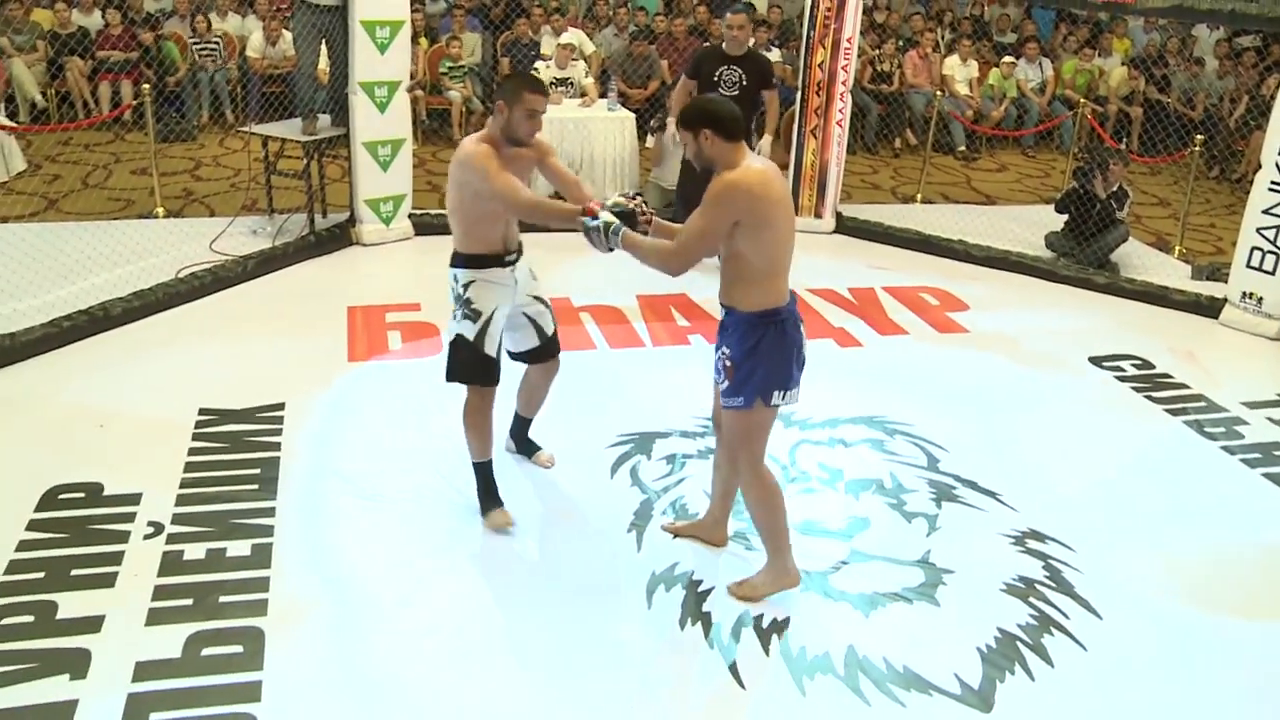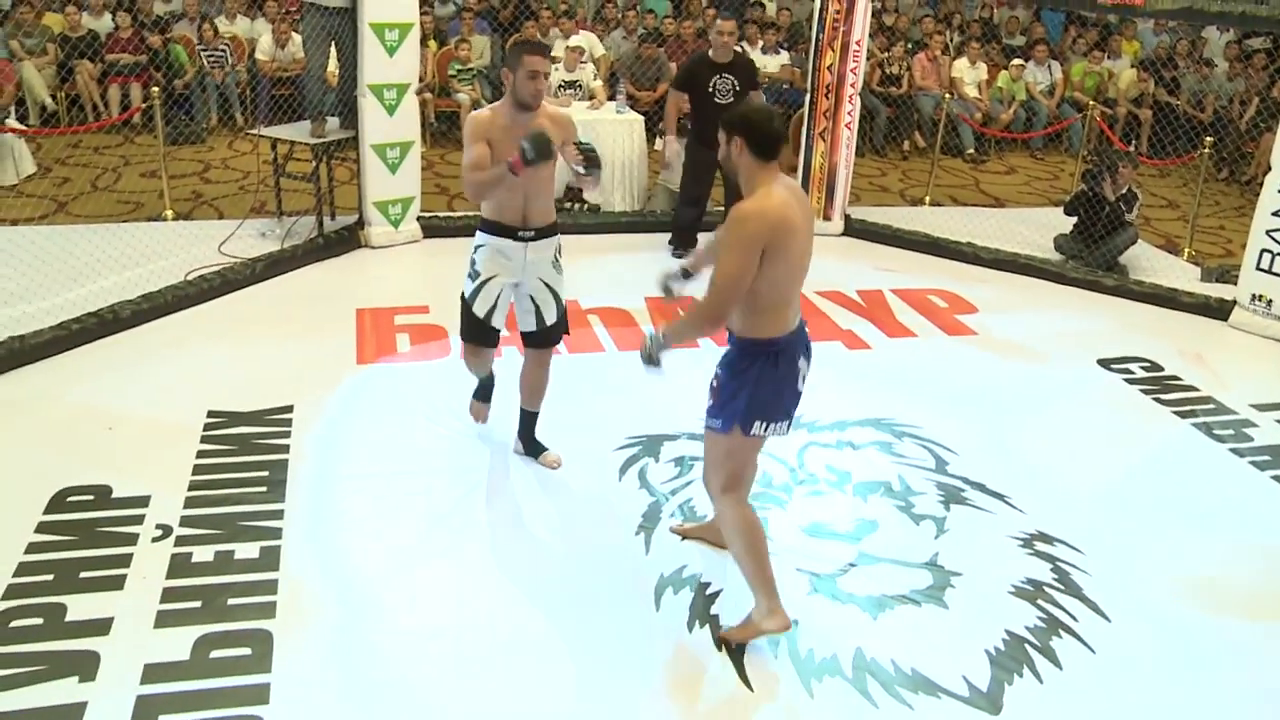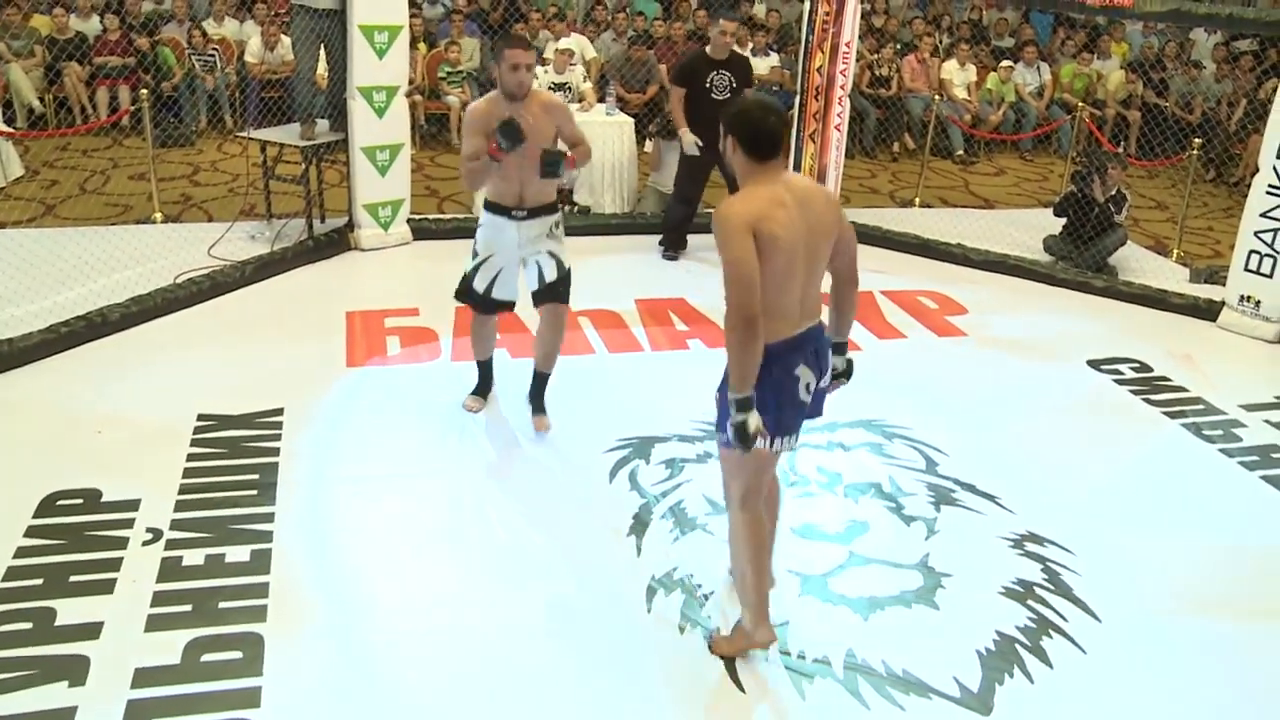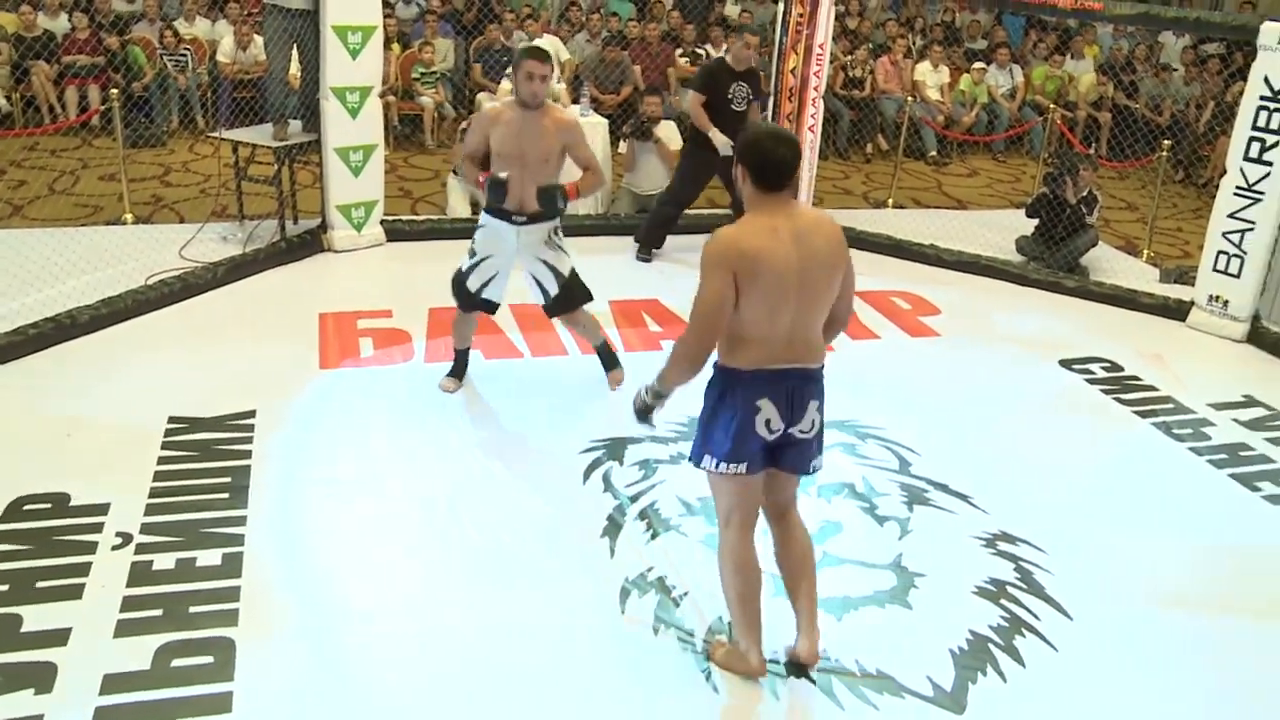
dt=0.3s
person 1, frame 1
left shoulder: (734, 185)
right shoulder: (757, 171)
left elbow: (677, 260)
right elbow: (705, 238)
left wrist: (618, 236)
right wrist: (650, 223)
left hip: (761, 332)
right hip: (751, 322)
left knee: (746, 458)
right knee: (725, 426)
left ankle: (781, 566)
right ankle: (715, 522)
person 1, frame 2
left shoulder: (753, 214)
right shoulder: (790, 191)
left elbow: (713, 312)
left wrist: (661, 340)
right wrist: (687, 267)
left hip: (762, 358)
right hip: (789, 343)
left knee: (725, 484)
right knee: (720, 447)
left ankle: (770, 612)
right ankle: (720, 525)
person 1, frame 3
left shoulder: (737, 213)
right shoulder: (820, 196)
left elbow: (743, 318)
right elbow: (847, 280)
left wrist: (741, 399)
right wrist: (837, 343)
left hip: (767, 364)
right hip: (809, 351)
left knee: (743, 497)
right knee: (759, 473)
left ankle: (753, 625)
right ankle: (759, 575)
person 1, frame 4
left shoulder: (730, 244)
right shoulder: (833, 233)
left elbow: (697, 343)
right elbow: (839, 319)
left wrist: (654, 390)
left hip: (743, 393)
right hip: (806, 390)
left knee: (735, 525)
right knee: (782, 512)
left ankle: (746, 649)
right ankle: (808, 635)
person 2, frame 1
left shoulder: (534, 148)
right shoulder: (475, 155)
left elbow: (572, 188)
right elbow: (525, 205)
left wrist: (604, 208)
right wrist: (596, 217)
left hip: (515, 266)
right hip: (476, 275)
left knee: (546, 359)
right knee: (481, 385)
left ankle: (519, 436)
right ankle: (487, 494)
person 2, frame 2
left shoulder: (559, 120)
right shoulder: (482, 122)
left elbow: (584, 176)
right elbow: (475, 190)
left wrist: (587, 166)
right wrist: (516, 162)
left hip: (543, 243)
right hip: (496, 243)
left knee: (541, 349)
right knee: (477, 347)
left ankle: (527, 437)
right ankle: (485, 383)
person 2, frame 3
left shoulder: (553, 107)
right shoulder: (478, 113)
left elbow: (583, 150)
right elbow: (470, 175)
left wrist: (566, 162)
right wrist: (497, 148)
left hip: (544, 221)
right hip: (497, 221)
left knee: (555, 311)
right knee: (482, 311)
left ankle: (537, 393)
right ankle: (484, 381)
person 2, frame 4
left shoulder: (565, 123)
right shoulder: (491, 116)
left elbow: (597, 175)
right elbow: (466, 161)
left wrist: (569, 192)
right wrist: (483, 182)
left hip: (541, 229)
right hip: (497, 224)
left knee: (569, 310)
right knee: (468, 303)
left ankle: (606, 353)
right ankle: (460, 365)
person 3, frame 1
left shoulder: (760, 64)
right shoulder: (705, 56)
left elbow: (771, 101)
right elbow: (684, 88)
left wrist: (767, 137)
right wrist: (672, 120)
right knee: (689, 194)
person 3, frame 2
left shoulder: (746, 65)
right shoulder: (693, 65)
left elbow: (756, 100)
right elbow: (674, 101)
right wrist: (670, 137)
right hip: (702, 143)
left knee: (740, 197)
right knee: (692, 194)
right ankle: (682, 241)
person 3, frame 3
left shoulder: (742, 64)
right shoulder: (691, 62)
right elbow: (675, 98)
right wrist: (684, 131)
right hip: (698, 141)
right knee: (686, 193)
right ankle: (672, 242)
person 3, frame 4
left shoulder: (754, 76)
right shoulder: (711, 70)
right elbow: (692, 104)
right wrist: (713, 133)
left hip: (735, 149)
right hip: (703, 146)
right knee: (677, 196)
right ankle: (646, 243)
